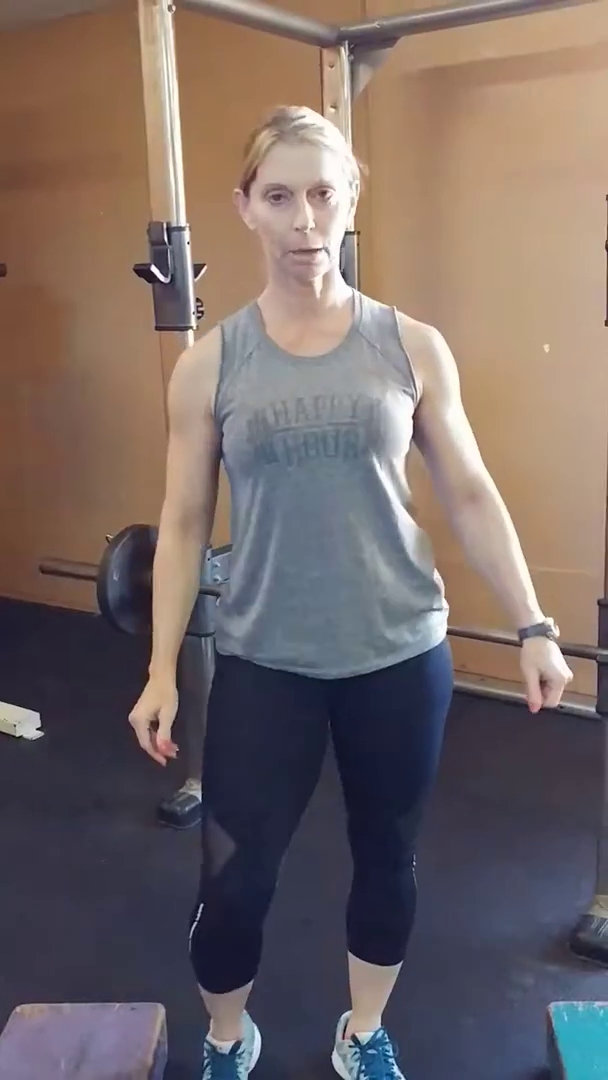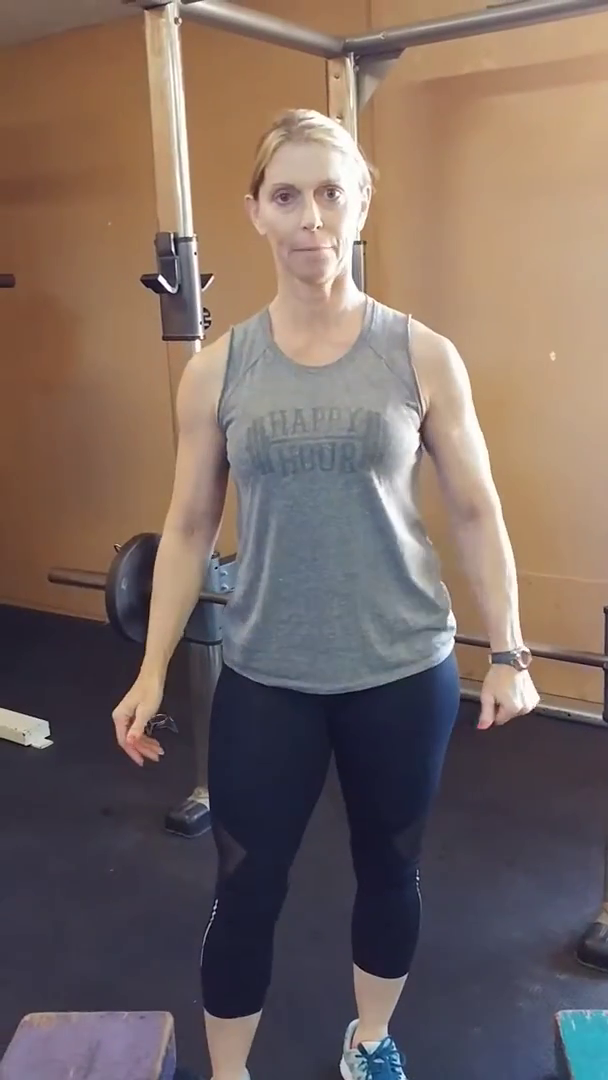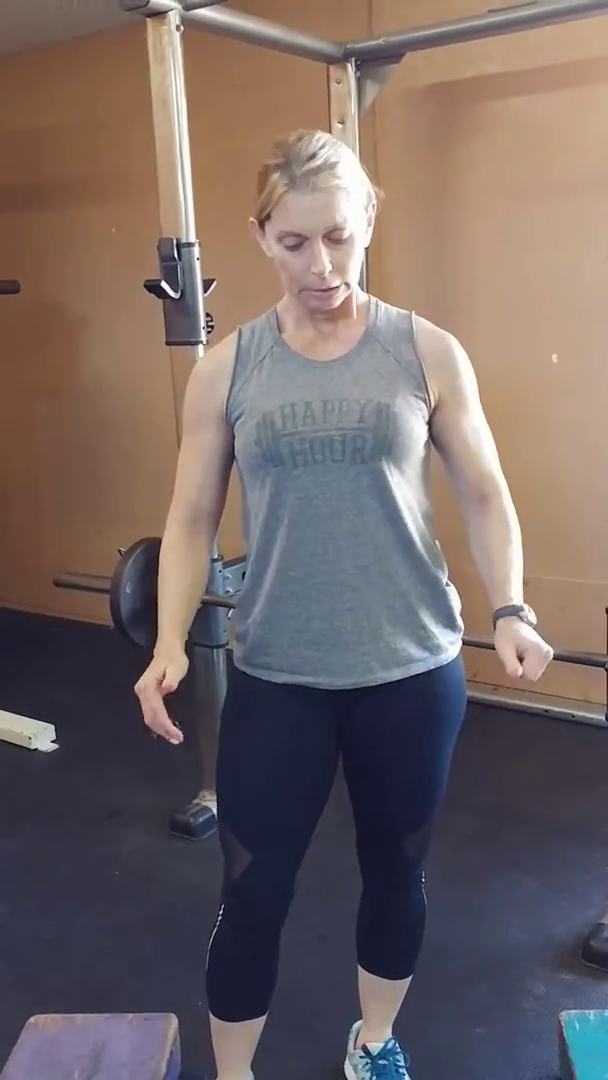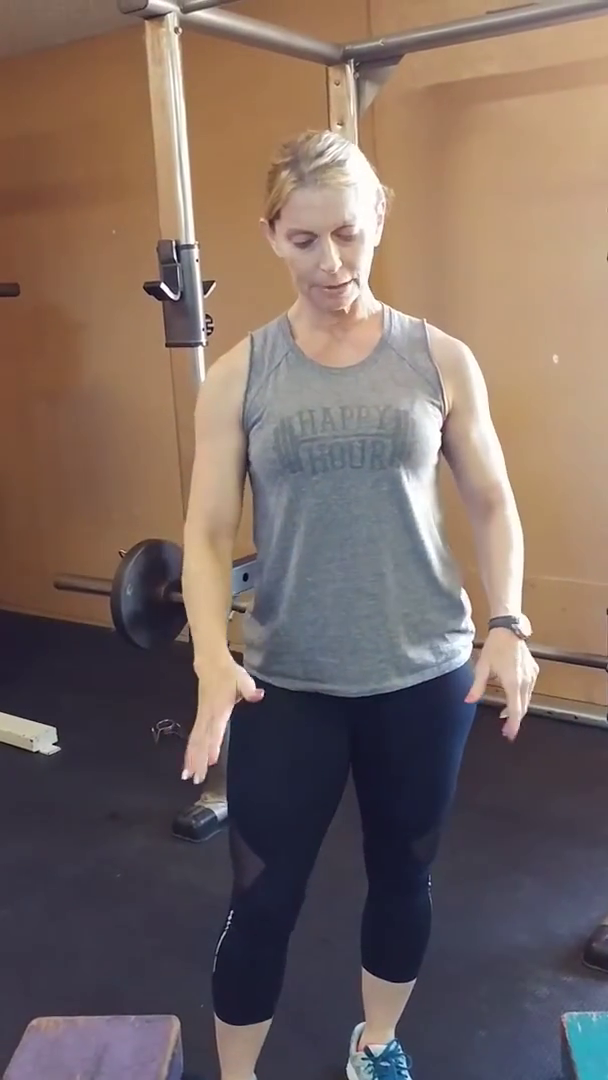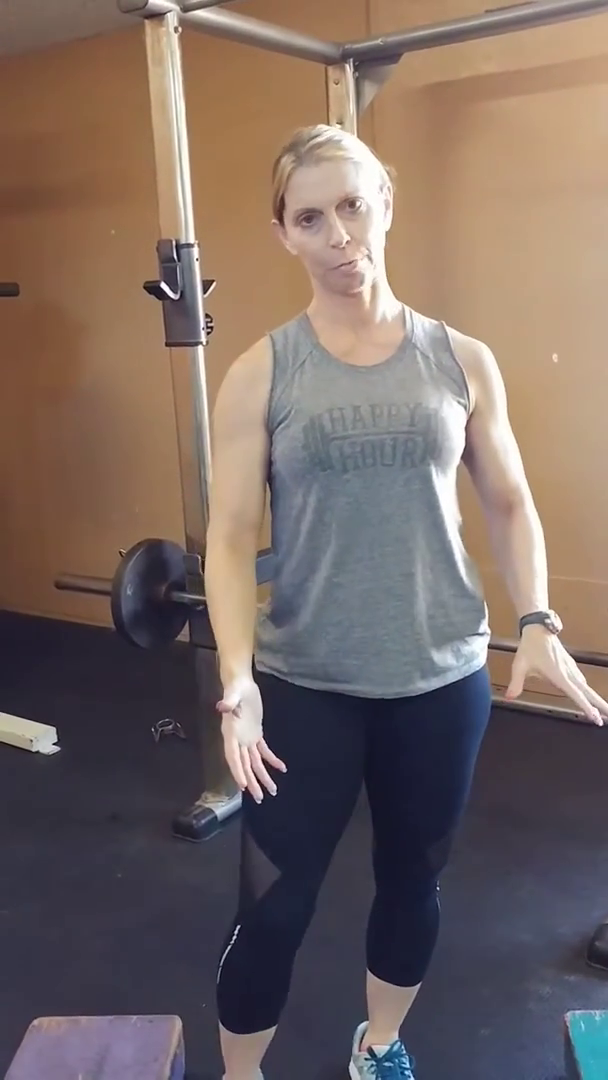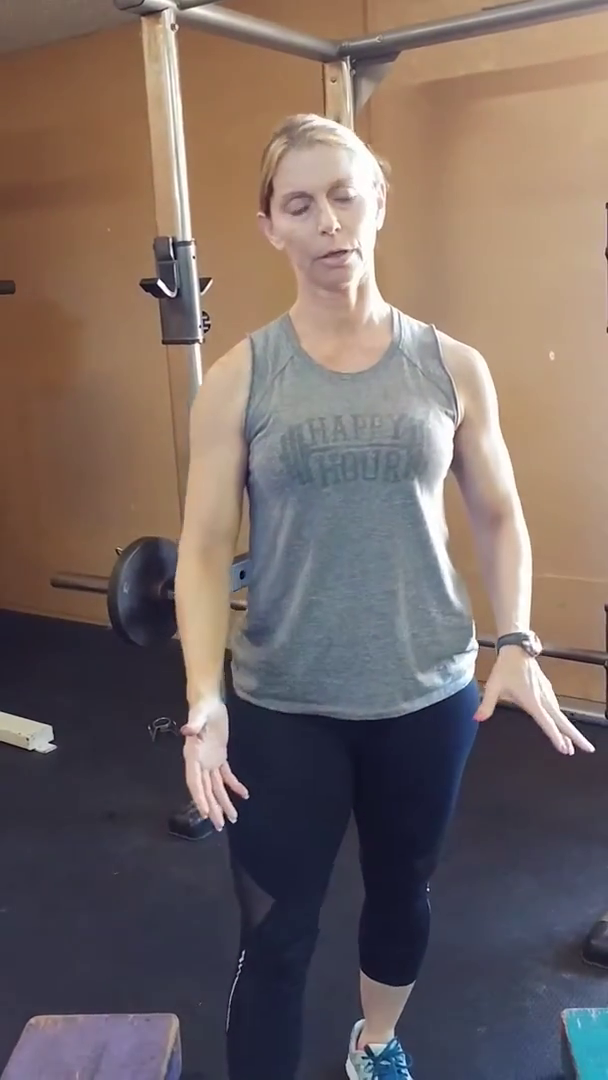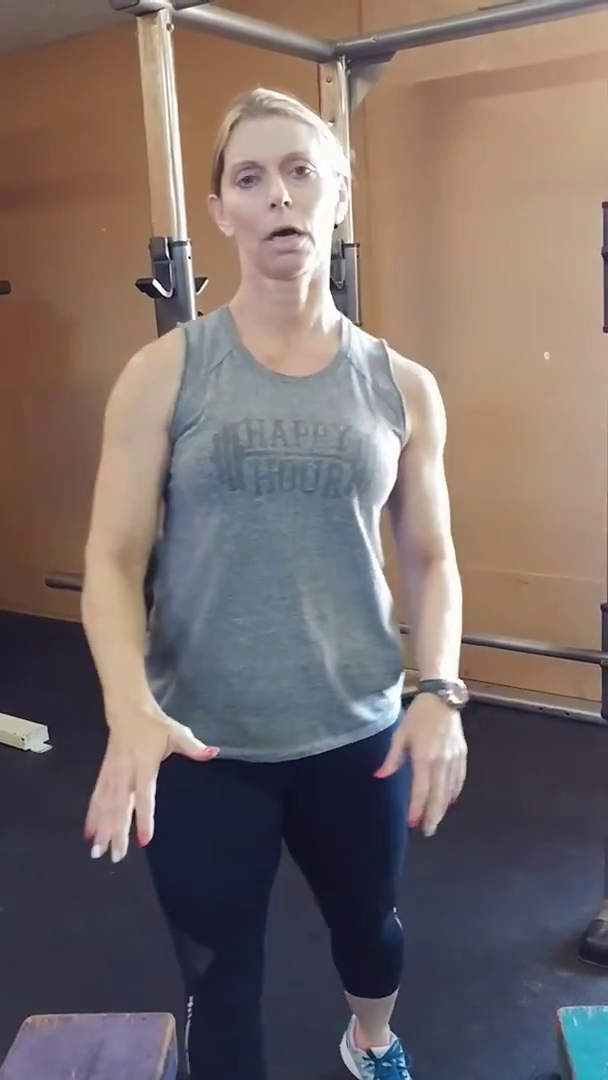
dt=0.5s
person 1, frame 1
left shoulder: (412, 347)
right shoulder: (209, 363)
left elbow: (471, 496)
right elbow: (183, 524)
left wrist: (531, 625)
right wrist: (161, 669)
left hip: (399, 657)
right hip: (263, 665)
left knee: (386, 858)
right knee: (232, 884)
person 1, frame 2
left shoulder: (423, 357)
right shoulder: (217, 370)
left elbow: (475, 513)
right elbow: (188, 526)
left wrist: (507, 652)
right wrist: (152, 670)
left hip: (403, 673)
right hip: (265, 679)
left knee: (390, 872)
right knee: (246, 892)
person 1, frame 3
left shoulder: (428, 351)
right shoulder: (226, 367)
left elbow: (486, 495)
right elbow: (190, 519)
left wrist: (512, 610)
right wrist: (168, 644)
left hip: (413, 670)
right hip: (275, 677)
left knee: (395, 870)
right knee: (253, 894)
person 1, frame 4
left shoulder: (441, 360)
right shoulder: (240, 374)
left elbow: (492, 507)
right elbow: (207, 533)
left wrist: (506, 624)
right wrist: (213, 657)
left hip: (425, 676)
right hip: (288, 682)
left knee: (403, 875)
right knee: (262, 900)
person 1, frame 5
left shoulder: (461, 360)
right shoulder: (260, 374)
left elbow: (509, 505)
right elbow: (230, 539)
right wrist: (236, 675)
left hip: (441, 677)
right hip: (305, 683)
left knee: (412, 882)
right knee: (271, 909)
person 1, frame 6
left shoulder: (452, 368)
right shoulder: (239, 379)
left elbow: (498, 518)
right elbow: (203, 549)
left wrist: (515, 642)
right wrist: (203, 694)
left hip: (427, 694)
right hip: (282, 705)
left knee: (402, 890)
right knee: (274, 940)
person 1, frame 7
left shoulder: (402, 386)
right shoulder: (164, 374)
left elbow: (430, 560)
right elbow: (111, 561)
left wrist: (439, 691)
right wrist: (129, 709)
left hip: (357, 731)
right hip: (200, 744)
left knee: (369, 924)
right knee: (221, 984)
